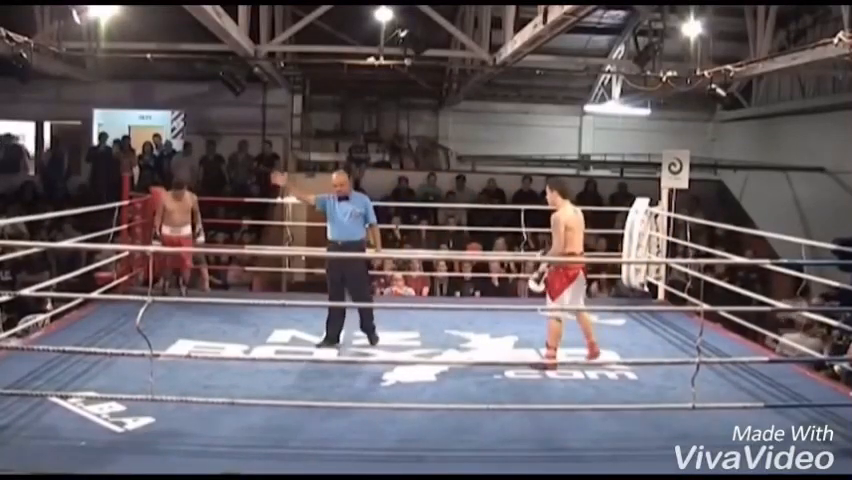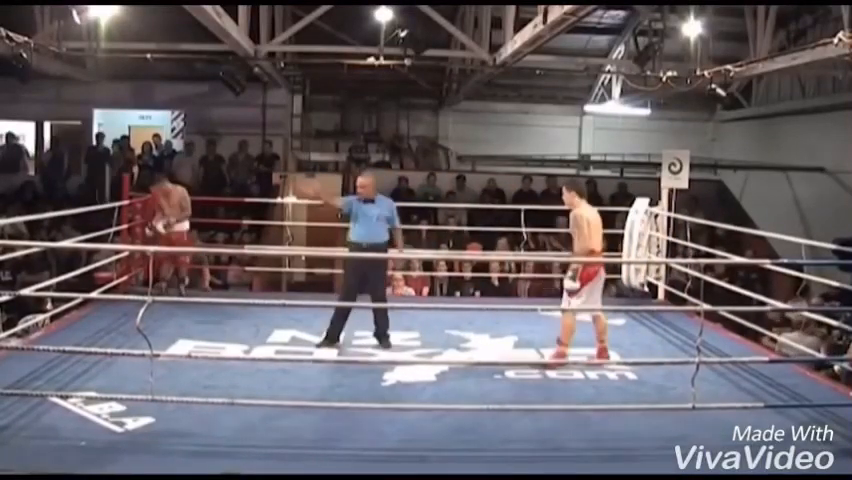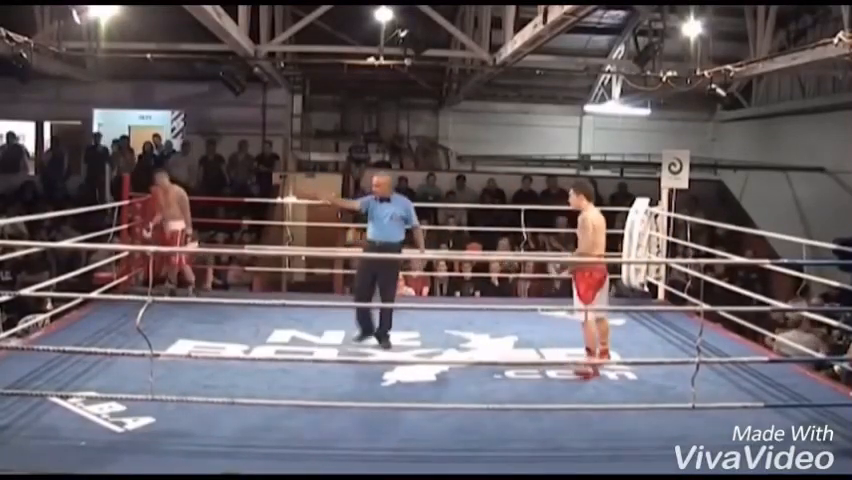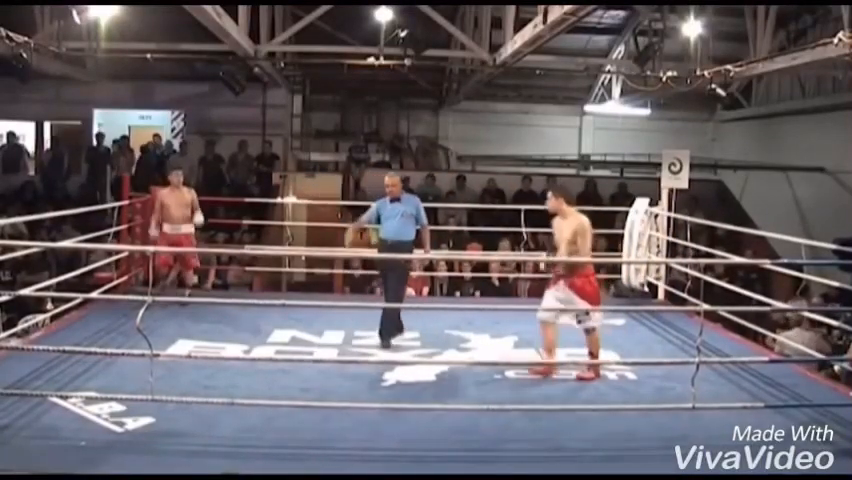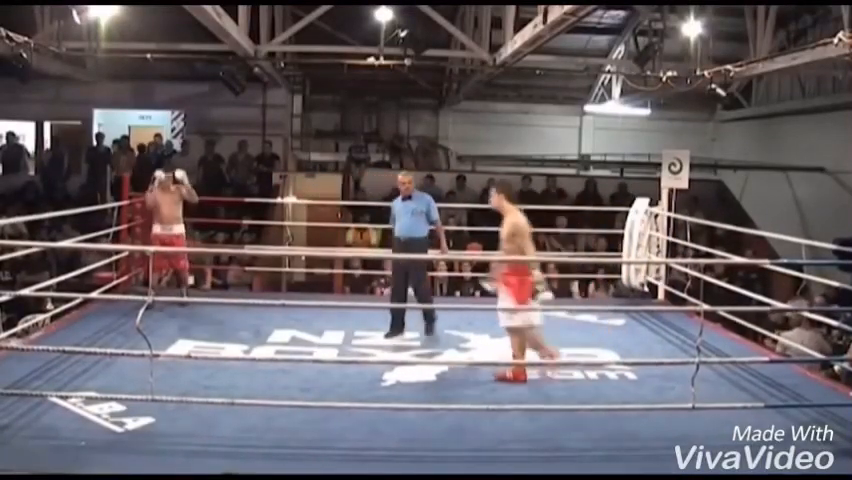
dt=0.4s
person 1, frame 1
left shoulder: (558, 216)
right shoulder: (577, 212)
left elbow: (558, 248)
left wrist: (543, 267)
right wrist: (548, 253)
left hip: (564, 266)
right hip: (578, 263)
left knee: (554, 313)
right knee: (577, 307)
left ankle: (550, 358)
right ankle: (592, 346)
person 1, frame 2
left shoulder: (577, 213)
right shoulder: (593, 212)
left elbow: (584, 245)
left wrist: (574, 268)
left hip: (585, 264)
right hip: (597, 264)
left knee: (568, 309)
right knee: (595, 310)
left ankle: (561, 353)
right ankle: (602, 352)
person 1, frame 3
left shoulder: (586, 217)
right shoulder: (597, 215)
left elbow: (584, 249)
right wrist: (572, 262)
left hip: (589, 270)
right hip: (594, 269)
left knee: (587, 317)
right knee: (598, 314)
left ankle: (592, 363)
right ankle: (603, 354)
person 1, frame 4
left shoulder: (581, 222)
right shoulder: (556, 222)
left elbow: (584, 255)
left wrist: (558, 262)
right wrist: (554, 265)
left hip: (582, 277)
right hip: (562, 278)
left knee: (588, 325)
right knee: (546, 318)
left ankle: (594, 366)
right ankle: (548, 364)
person 1, frame 5
left shoulder: (517, 220)
right shoulder: (507, 219)
left elbow: (529, 251)
left wrist: (536, 280)
right wrist: (497, 270)
left hip: (520, 276)
right hip: (510, 276)
left knee: (520, 323)
right knee: (511, 324)
left ankle: (548, 354)
right ankle: (518, 370)
person 2, frame 1
left shoulder: (363, 201)
right shoulder: (327, 200)
left elbow: (372, 226)
right elbow: (306, 198)
left wrist: (378, 250)
right wrist: (286, 186)
left hip: (356, 250)
right hip: (334, 250)
left knee: (362, 294)
right knee: (335, 295)
left ankle: (370, 331)
right ankle: (332, 336)
person 2, frame 2
left shoulder: (387, 204)
right shoulder: (353, 201)
left elbow: (396, 228)
right elbow: (334, 202)
left wrist: (400, 251)
right wrist: (317, 194)
left hip: (378, 253)
right hip: (356, 251)
left knee: (379, 296)
right knee: (346, 295)
left ankle: (382, 335)
right ankle: (332, 337)
person 2, frame 3
left shoulder: (404, 203)
right shoulder: (370, 201)
left elbow: (415, 227)
right elbow: (352, 204)
left wrist: (421, 249)
right wrist: (333, 201)
left hip: (391, 251)
right hip: (370, 249)
left knee: (387, 295)
right knee: (361, 290)
left ankle: (383, 334)
right ankle: (366, 328)
person 2, frame 4
left shoulder: (413, 202)
right shoulder: (380, 204)
left elbow: (423, 225)
right elbow: (365, 220)
left wrist: (426, 246)
right wrist: (352, 229)
left hip: (403, 248)
right hip: (385, 248)
left knee: (395, 291)
right knee: (388, 290)
left ankle: (386, 333)
right ankle: (396, 326)
person 2, frame 5
left shoulder: (425, 199)
right shoulder: (396, 203)
left elbow: (436, 222)
left wrist: (443, 242)
right wrist: (395, 244)
left hip: (418, 245)
right hip: (399, 245)
left knee: (420, 287)
right knee: (397, 288)
left ankle: (430, 321)
right ankle: (397, 326)
person 3, frame 1
left shoulder: (192, 198)
right shoulder: (164, 198)
left elbow: (197, 213)
right elbow: (158, 216)
left wrist: (199, 229)
right wrist: (156, 233)
left hip: (185, 233)
right hip: (168, 233)
left knee: (185, 263)
right knee: (168, 262)
left ankle: (183, 288)
right ankle: (165, 284)
person 3, frame 2
left shoulder: (181, 192)
right shoulder: (158, 194)
left elbow: (188, 212)
right elbow: (159, 212)
left wrist: (172, 220)
right wrist: (154, 224)
left hip: (180, 229)
right hip: (165, 229)
left knee: (182, 259)
right knee: (166, 258)
left ankle: (182, 286)
right ankle: (163, 286)
person 3, frame 3
left shoulder: (178, 192)
right shoulder: (158, 193)
left elbow: (186, 212)
right elbow: (161, 213)
left wrist: (189, 232)
right wrist: (151, 225)
left hip: (178, 229)
right hip: (167, 229)
left knee: (178, 260)
right knee: (170, 261)
left ankle: (191, 287)
right ankle: (172, 289)
person 3, frame 4
left shoulder: (190, 193)
right shoulder: (161, 194)
left elbow: (197, 209)
right elbow: (156, 213)
left wrist: (198, 215)
right wrist: (153, 227)
left hip: (186, 232)
right hip: (167, 232)
left knee: (188, 265)
right knee: (162, 263)
left ankle: (187, 293)
right ankle: (164, 285)
person 3, frame 5
left shoulder: (179, 190)
right shoulder: (153, 192)
left elbow: (195, 199)
right elbow: (149, 203)
left wrist: (186, 183)
right wrist: (154, 185)
left hip: (177, 232)
right hip: (158, 232)
left knee: (181, 265)
right knee: (156, 266)
left ankle: (184, 290)
